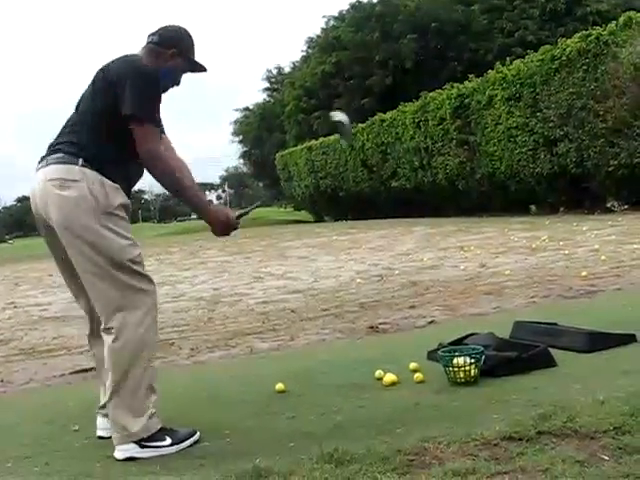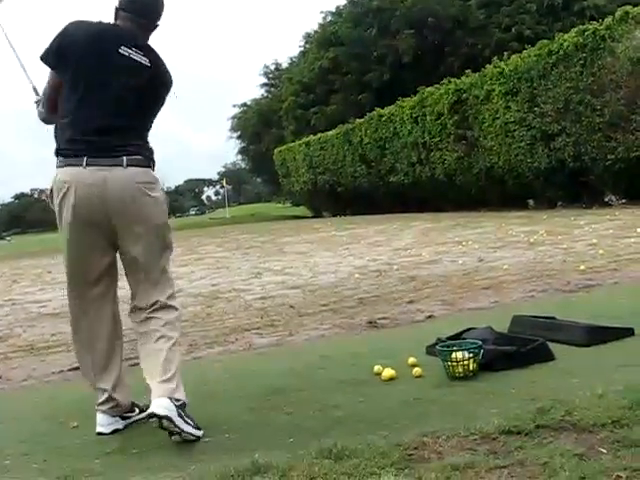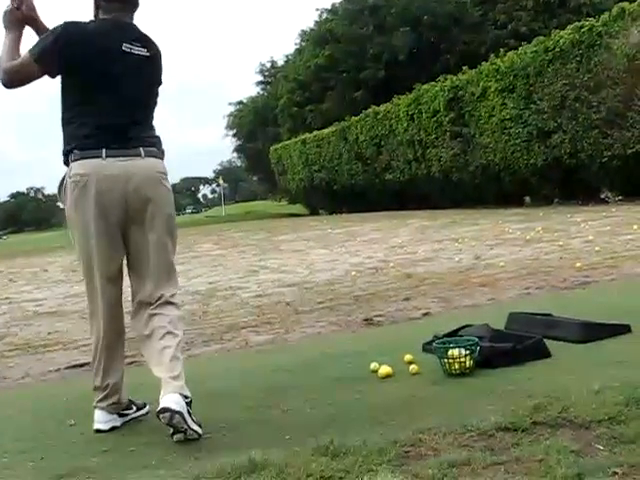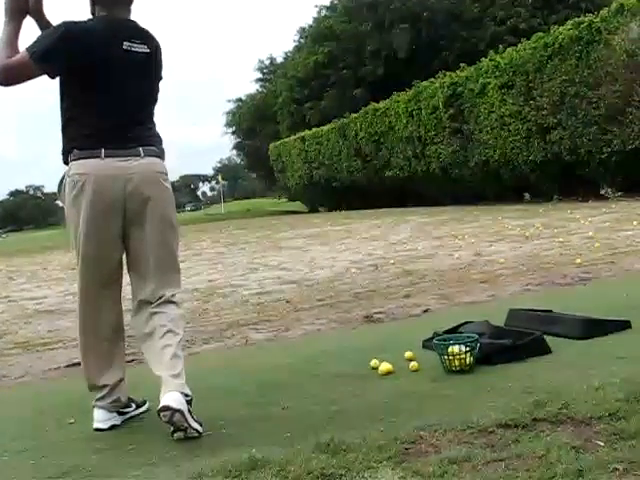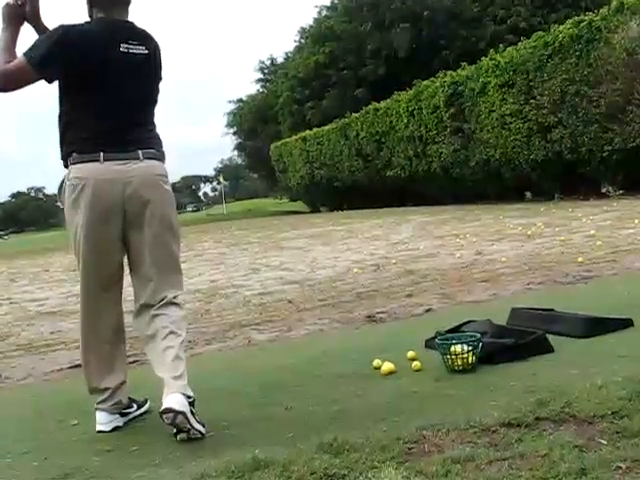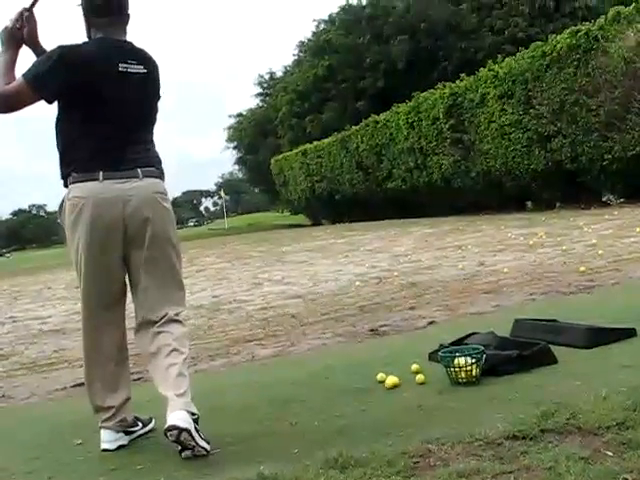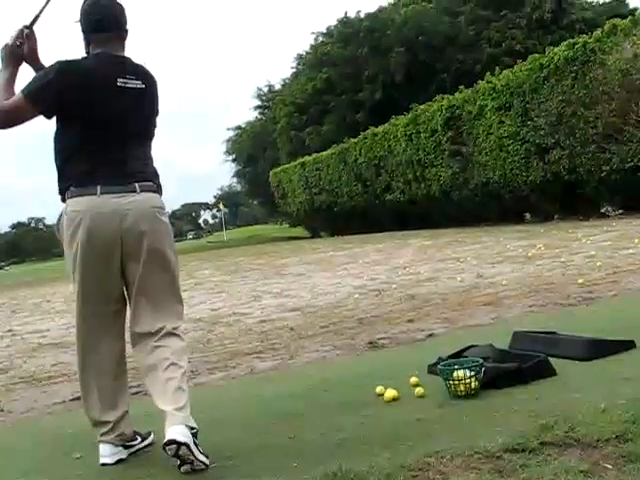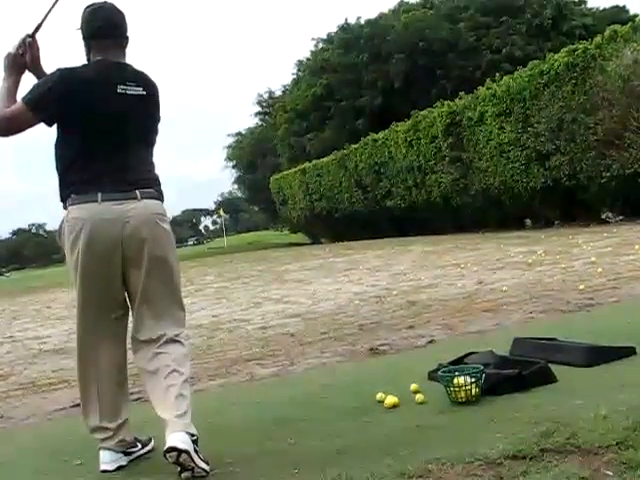
dt=0.4s
person 1, frame 1
left shoulder: (123, 75)
right shoulder: (140, 76)
left elbow: (163, 155)
right elbow: (152, 155)
left wrist: (202, 206)
right wrist: (205, 209)
left hip: (55, 187)
right hip: (81, 186)
left knee: (107, 307)
right knee: (134, 303)
left ankle: (114, 409)
right ankle: (140, 432)
person 1, frame 2
right shoulder: (158, 71)
left elbow: (49, 106)
left wrist: (50, 113)
left hip: (75, 177)
right hip: (134, 178)
left knee: (90, 298)
right knee: (154, 295)
left ankle: (112, 405)
right ankle: (166, 395)
person 1, frame 3
left shoulder: (75, 36)
right shoulder: (150, 50)
left hip: (91, 172)
right hip: (147, 169)
left knee: (102, 294)
right knee: (157, 291)
left ankle: (110, 402)
right ankle: (173, 392)
person 1, frame 4
right shoulder: (149, 45)
left hip: (91, 172)
right hip: (146, 168)
left knee: (98, 293)
right knee: (158, 288)
left ankle: (109, 399)
right ankle: (173, 390)
person 1, frame 5
left shoulder: (71, 39)
right shoulder: (148, 46)
left hip: (90, 176)
right hip: (147, 171)
left knee: (98, 296)
right knee: (160, 290)
left ankle: (111, 402)
right ankle: (176, 392)
person 1, frame 6
left shoulder: (70, 59)
right shoulder: (146, 65)
right wrist: (38, 48)
left hip: (90, 195)
right hip: (146, 189)
left knee: (101, 314)
right knee: (162, 308)
left ankle: (115, 421)
right ankle: (180, 409)
person 1, frame 7
left shoulder: (69, 75)
right shoulder: (144, 80)
right wrist: (38, 66)
left hip: (87, 208)
right hip: (143, 203)
left knee: (98, 328)
right knee: (159, 321)
left ankle: (113, 435)
right ankle: (178, 424)
person 1, frame 8
left shoulder: (69, 82)
right shoulder: (146, 87)
right wrist: (42, 75)
left hip: (88, 215)
right hip: (145, 210)
left knee: (98, 333)
right knee: (161, 327)
left ankle: (113, 442)
right ankle: (179, 431)
